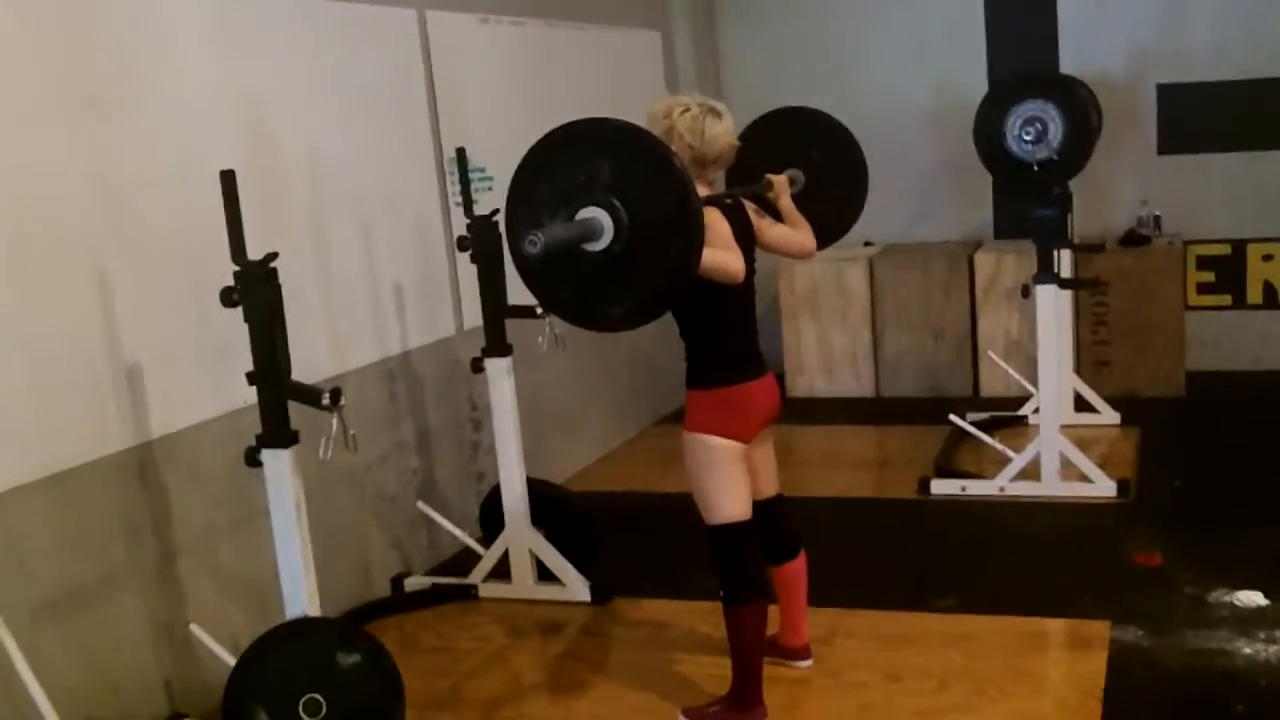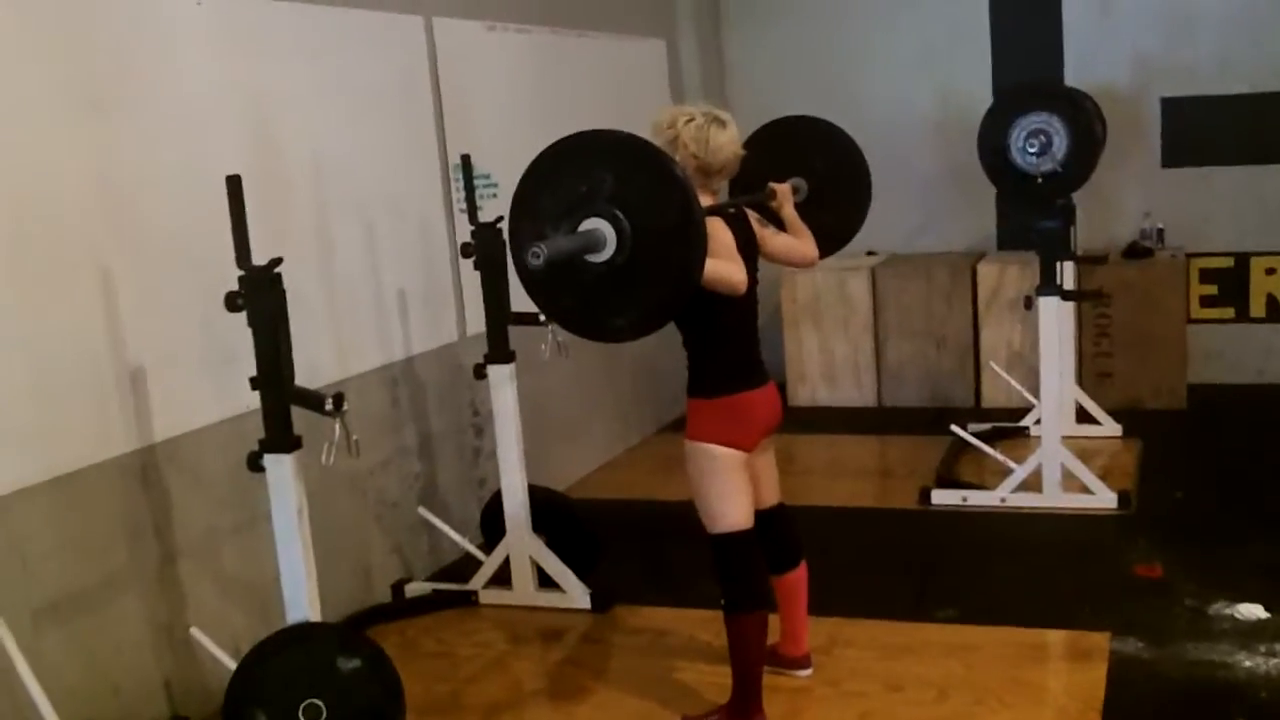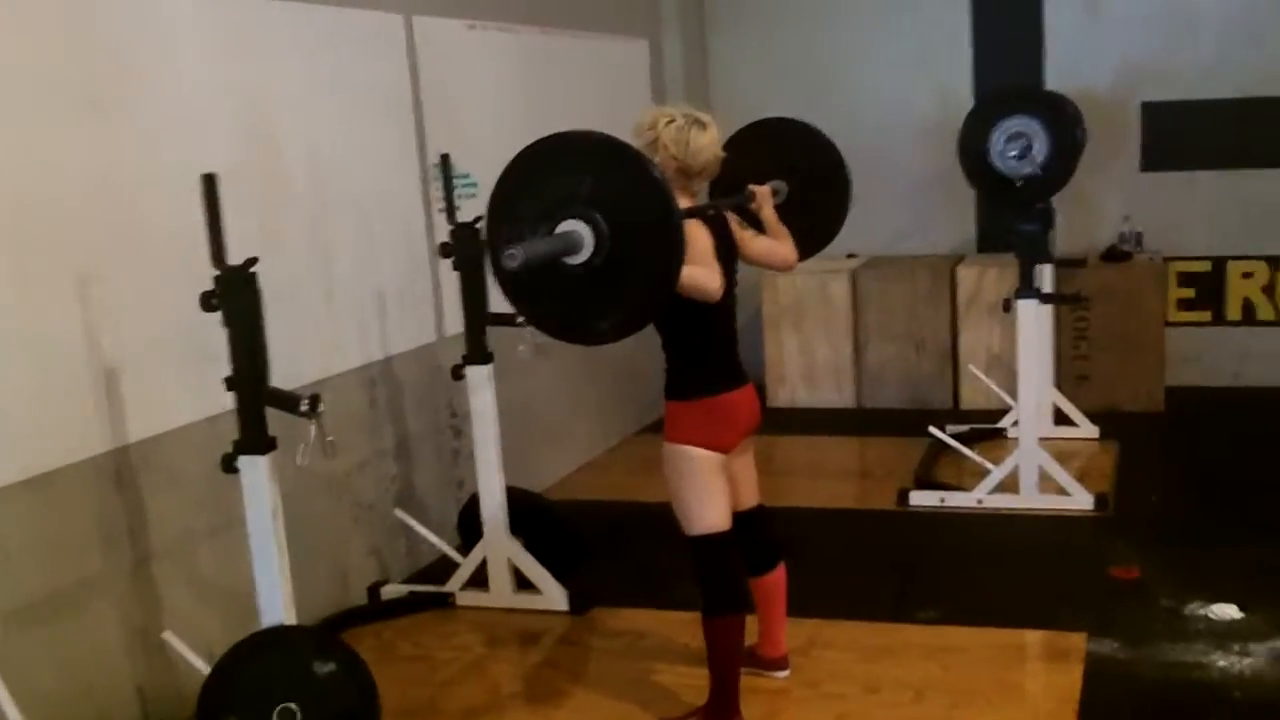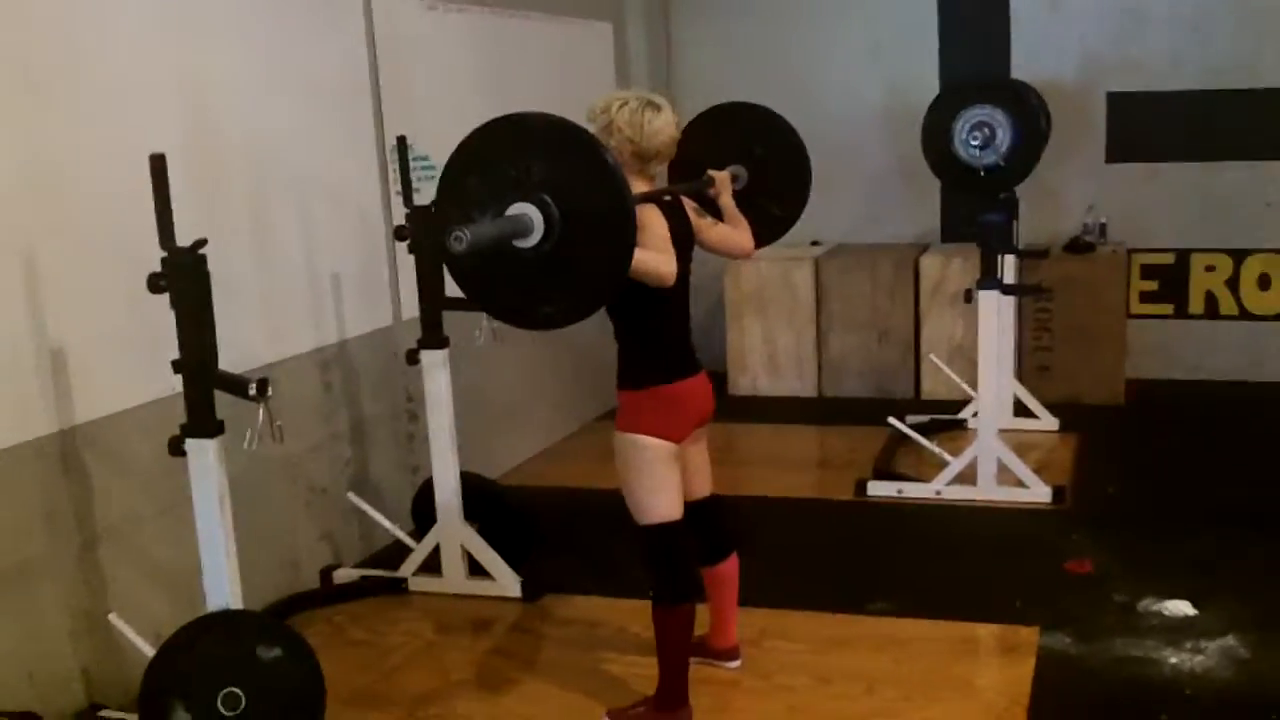
dt=0.2s
person 1, frame 1
left shoulder: (697, 216)
right shoulder: (737, 208)
left elbow: (731, 268)
right elbow: (804, 243)
right wrist: (782, 196)
left hip: (719, 399)
right hip: (756, 385)
left knee: (733, 547)
right knee: (770, 518)
right ankle: (793, 639)
person 1, frame 2
left shoulder: (700, 226)
right shoulder: (740, 218)
left elbow: (733, 278)
right elbow: (806, 253)
right wrist: (786, 206)
left hip: (721, 408)
right hip: (758, 394)
left knee: (735, 555)
right knee: (773, 527)
right ankle: (793, 648)
person 1, frame 3
left shoulder: (681, 228)
right shoulder: (720, 220)
left elbow: (708, 284)
right elbow: (785, 256)
right wrist: (765, 209)
left hip: (698, 411)
right hip: (735, 397)
left knee: (714, 557)
right knee: (751, 529)
right ankle: (771, 649)
person 1, frame 4
left shoulder: (640, 213)
right shoulder: (677, 206)
left elbow: (663, 270)
right elbow: (743, 243)
right wrist: (724, 194)
left hip: (652, 400)
right hip: (690, 385)
left knee: (666, 546)
right knee: (706, 518)
right ankle: (722, 640)
